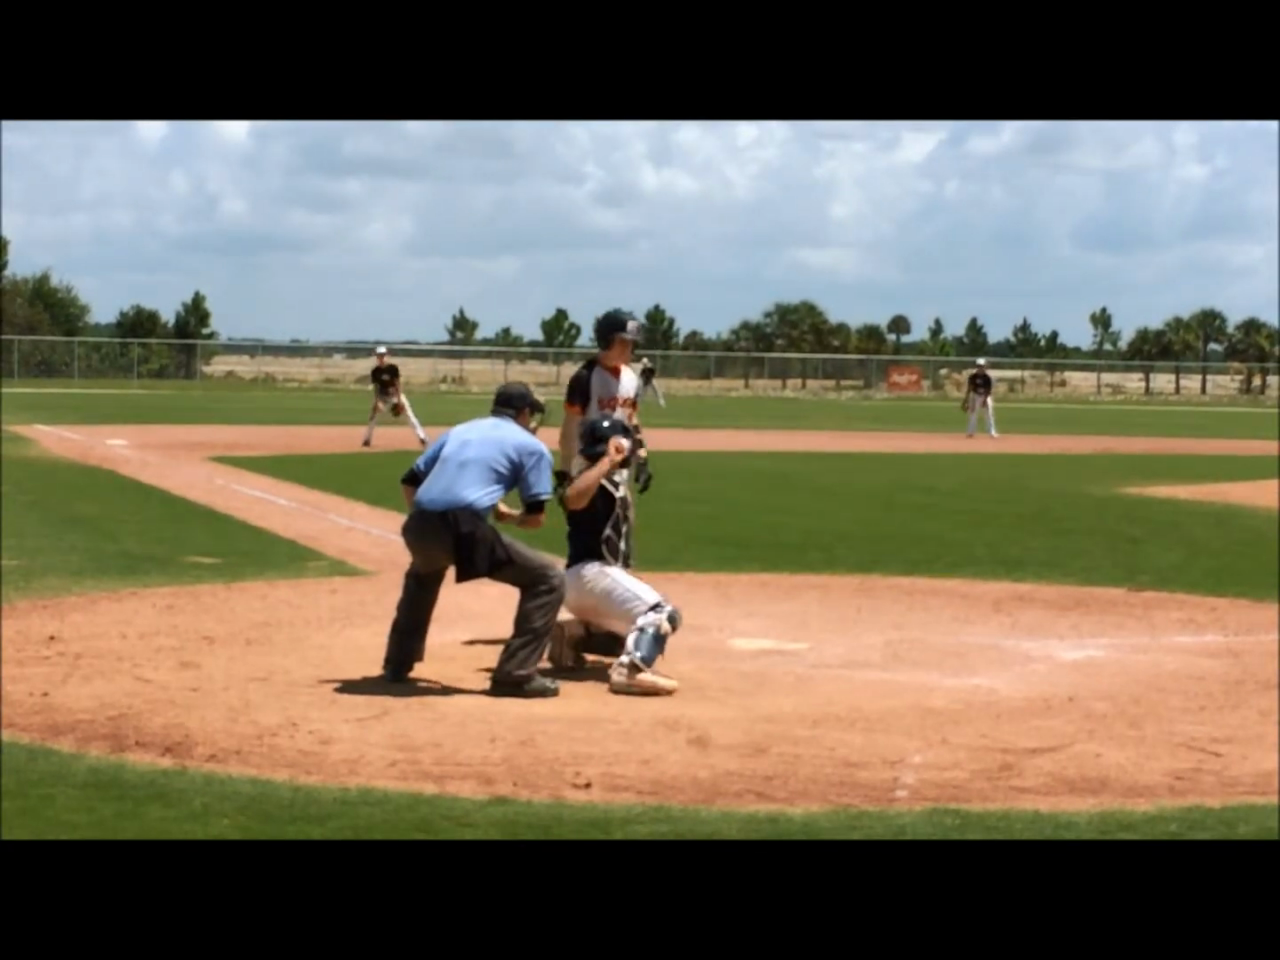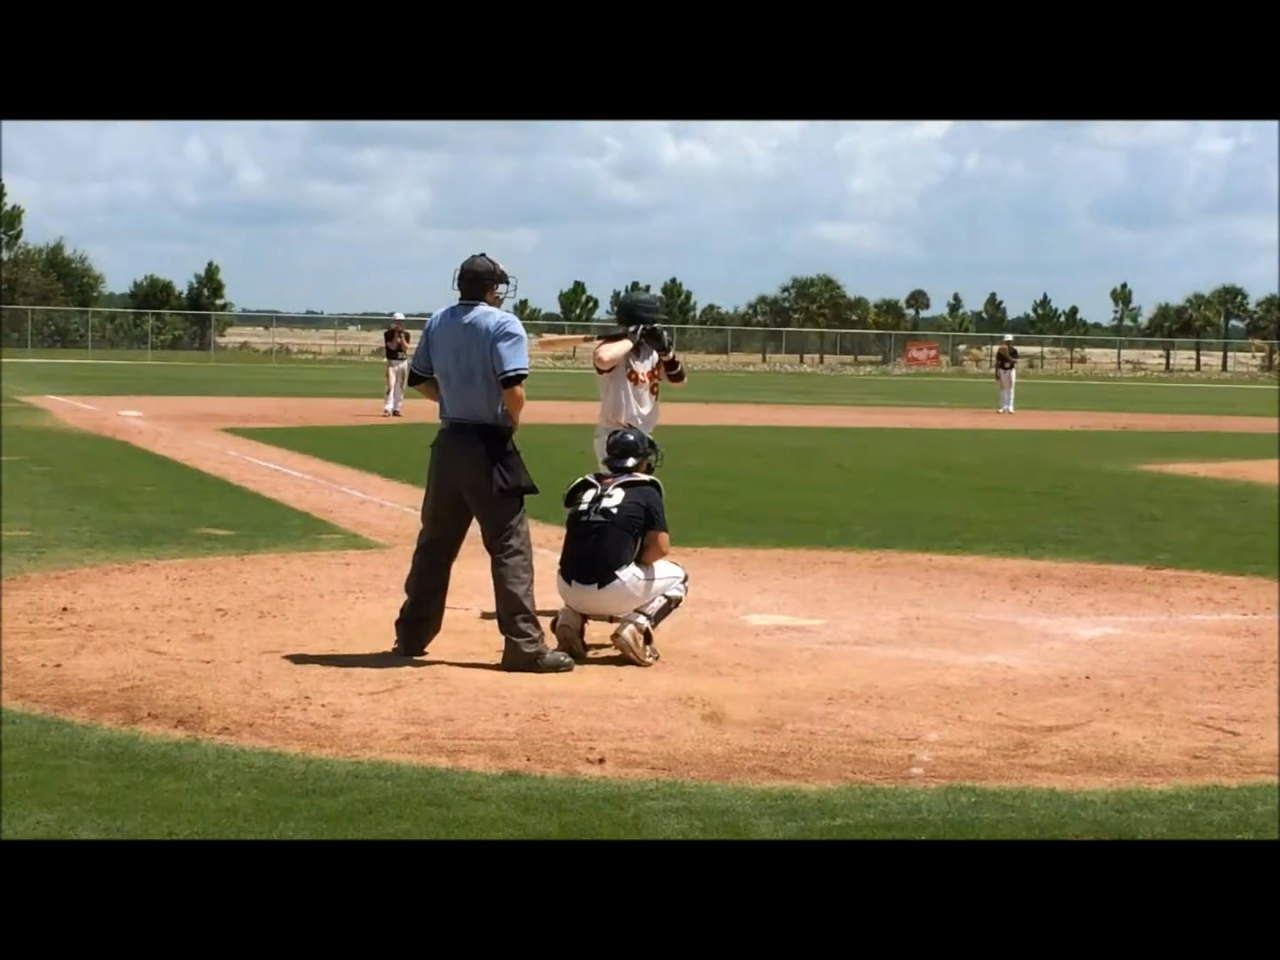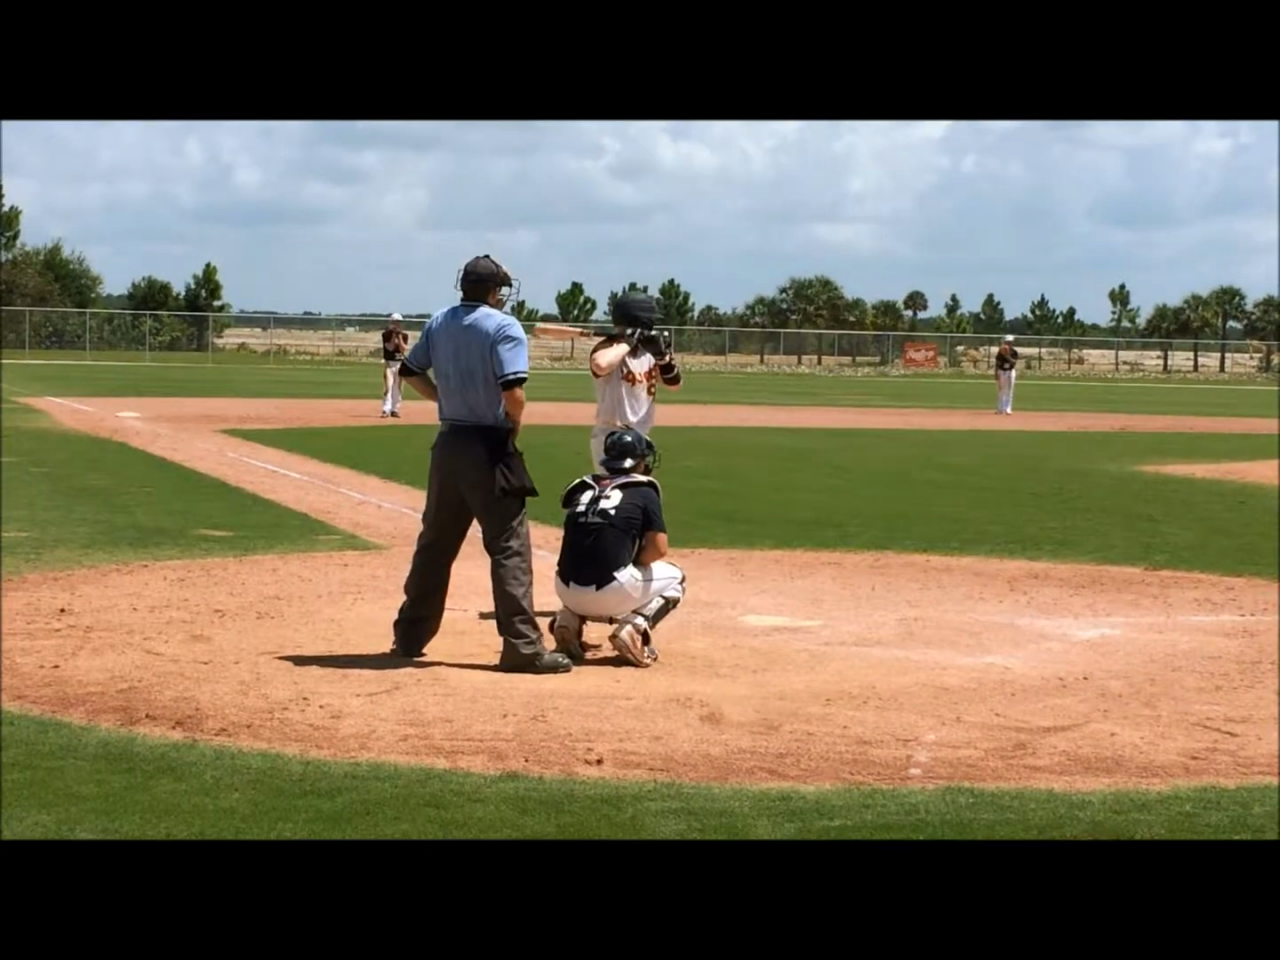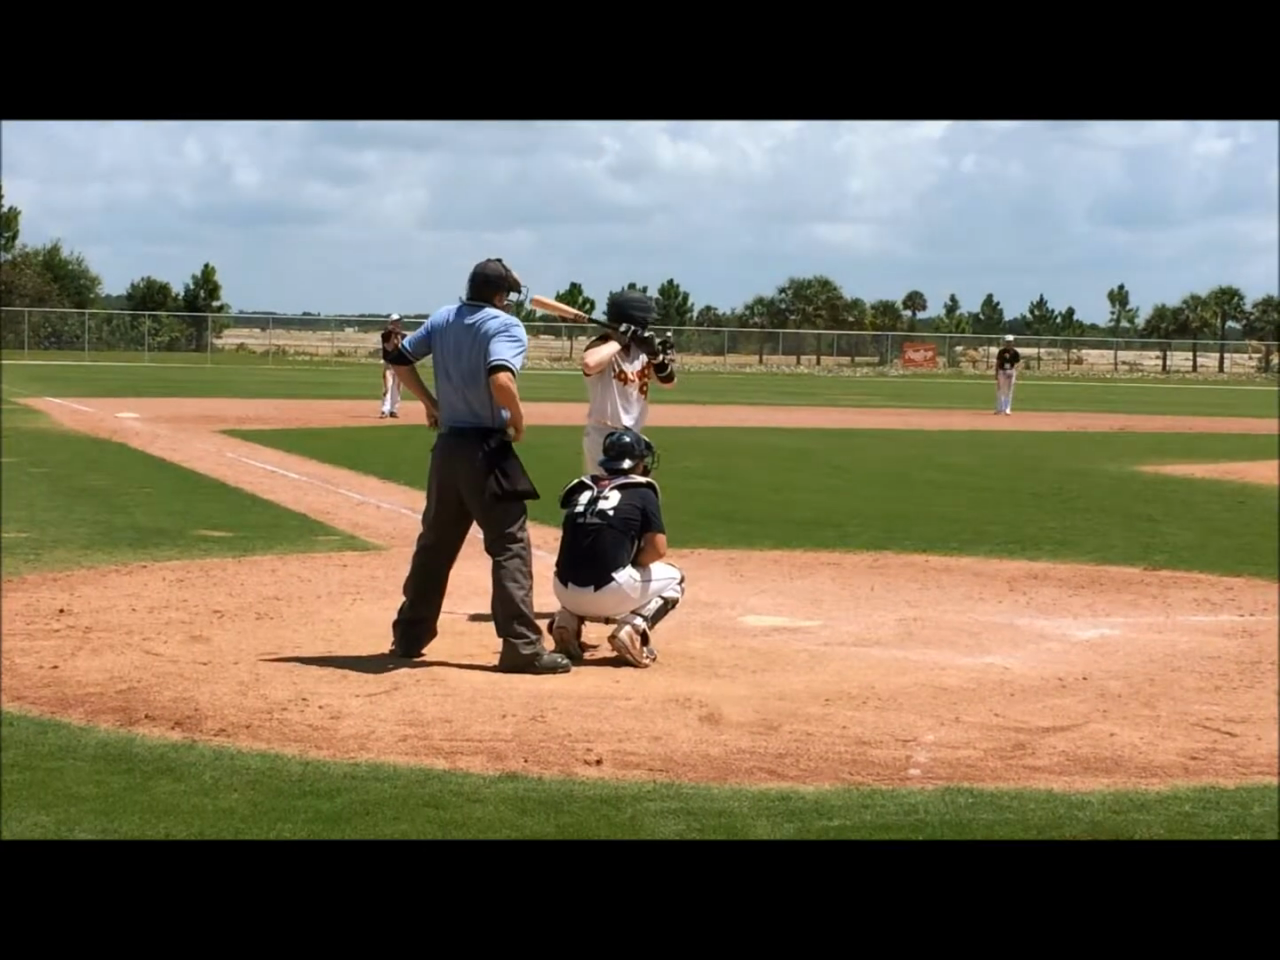
dt=0.3s
person 1, frame 1
left shoulder: (460, 429)
right shoulder: (532, 445)
left elbow: (410, 481)
right elbow: (535, 517)
right wrist: (512, 516)
left hip: (420, 527)
right hip: (464, 528)
left knee: (423, 573)
right knee: (547, 580)
left ankle: (397, 664)
right ankle: (516, 675)
person 1, frame 2
left shoulder: (437, 322)
right shoulder: (503, 324)
left elbow: (418, 380)
right elbow: (513, 391)
right wrist: (511, 420)
left hip: (447, 443)
right hip: (487, 445)
left knee: (434, 543)
right knee: (509, 545)
left ankle: (411, 635)
right ankle: (525, 646)
person 1, frame 3
left shoulder: (438, 322)
right shoulder: (504, 326)
left elbow: (410, 373)
right elbow: (513, 394)
right wrist: (514, 422)
left hip: (448, 445)
right hip: (488, 447)
left knee: (434, 544)
right knee: (509, 547)
left ankle: (409, 636)
right ankle: (523, 648)
person 1, frame 4
left shoulder: (442, 318)
right shoulder: (506, 326)
left elbow: (400, 359)
right elbow: (500, 379)
left wrist: (430, 403)
right wrist: (518, 417)
left hip: (447, 445)
right hip: (486, 448)
left knee: (435, 543)
right knee: (510, 546)
left ankle: (408, 636)
right ankle: (522, 647)
person 2, frame 1
left shoulder: (611, 481)
right shoulder: (596, 482)
right elbow: (572, 500)
right wrist: (608, 461)
left hip: (582, 579)
right hip: (592, 574)
right knee: (662, 614)
left ankle: (574, 634)
right ankle: (631, 668)
person 2, frame 2
left shoulder: (585, 487)
right shoulder: (646, 490)
right elbow: (660, 548)
left hip: (569, 589)
right hip: (611, 589)
right knee: (677, 577)
left ankle: (571, 618)
right ankle: (636, 626)
person 2, frame 3
left shoulder: (583, 488)
right shoulder: (644, 491)
right elbow: (658, 549)
left hip: (567, 591)
right hip: (611, 591)
right knee: (675, 578)
left ankle: (569, 620)
right ankle: (635, 627)
person 2, frame 4
left shoulder: (581, 488)
right shoulder: (642, 492)
right elbow: (658, 550)
left hip: (565, 591)
right hip: (608, 592)
right knee: (673, 578)
left ankle: (568, 619)
right ankle: (633, 629)
